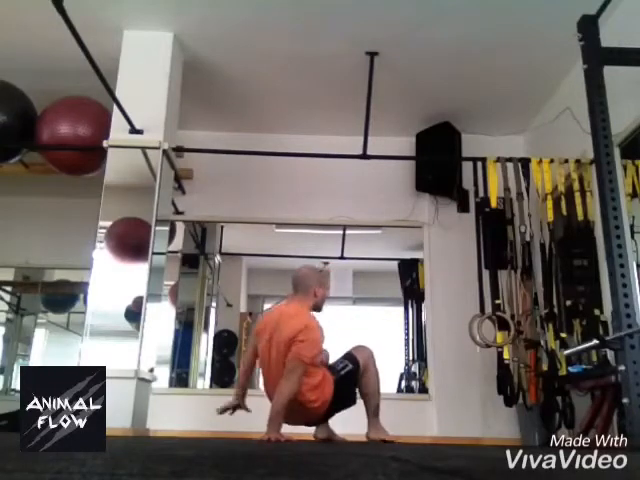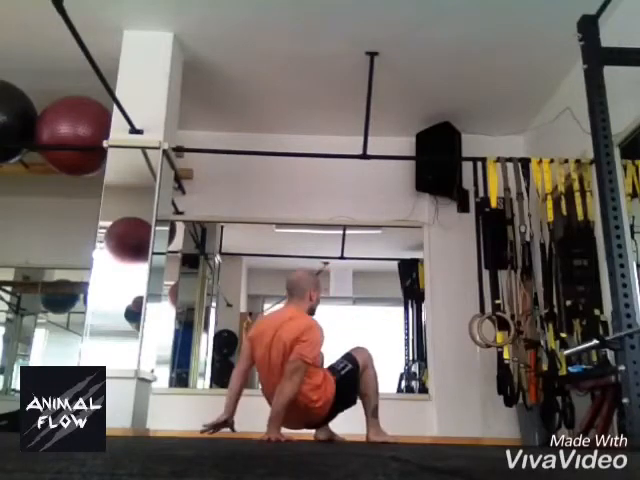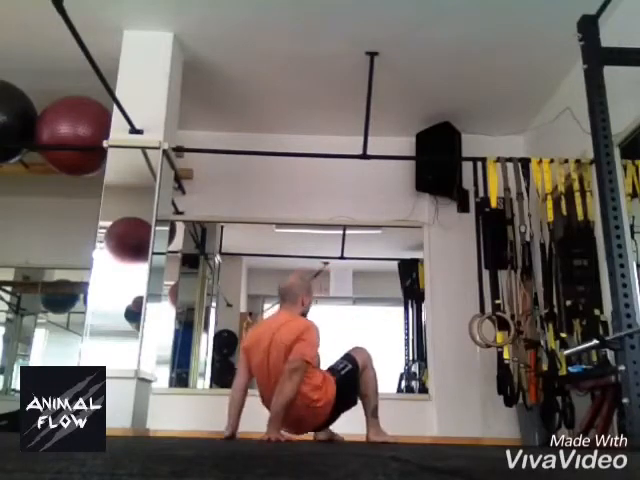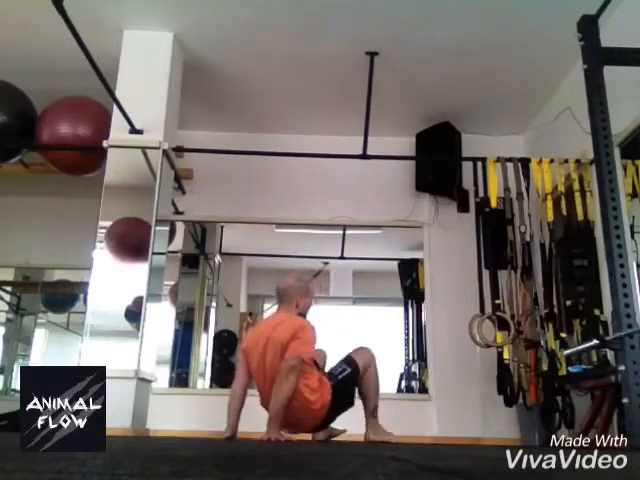
dt=0.1s
person 1, frame 1
left shoulder: (268, 316)
right shoulder: (308, 326)
left elbow: (248, 360)
right elbow: (290, 380)
left wrist: (239, 397)
right wrist: (273, 429)
left hip: (292, 410)
right hip: (313, 406)
right knee: (364, 354)
left ankle: (323, 428)
right ankle: (374, 428)
person 1, frame 2
left shoulder: (261, 324)
right shoulder: (309, 327)
left elbow: (240, 372)
right elbow: (290, 381)
left wrist: (227, 415)
right wrist: (272, 429)
left hip: (290, 414)
right hip: (317, 406)
right knee: (362, 355)
left ankle: (323, 429)
right ankle: (374, 429)
person 1, frame 3
left shoulder: (253, 333)
right shoulder: (305, 328)
left elbow: (239, 383)
right elbow: (289, 380)
left wrist: (231, 429)
right wrist: (272, 429)
right hip: (317, 409)
right knee: (362, 355)
left ankle: (321, 429)
right ankle: (374, 429)
person 1, frame 4
left shoulder: (252, 334)
right shoulder: (300, 328)
left elbow: (239, 384)
right elbow: (287, 379)
left wrist: (231, 429)
right wrist: (273, 429)
right hip: (313, 412)
left knee: (319, 355)
right knee: (365, 356)
left ankle: (321, 429)
right ankle: (373, 428)
